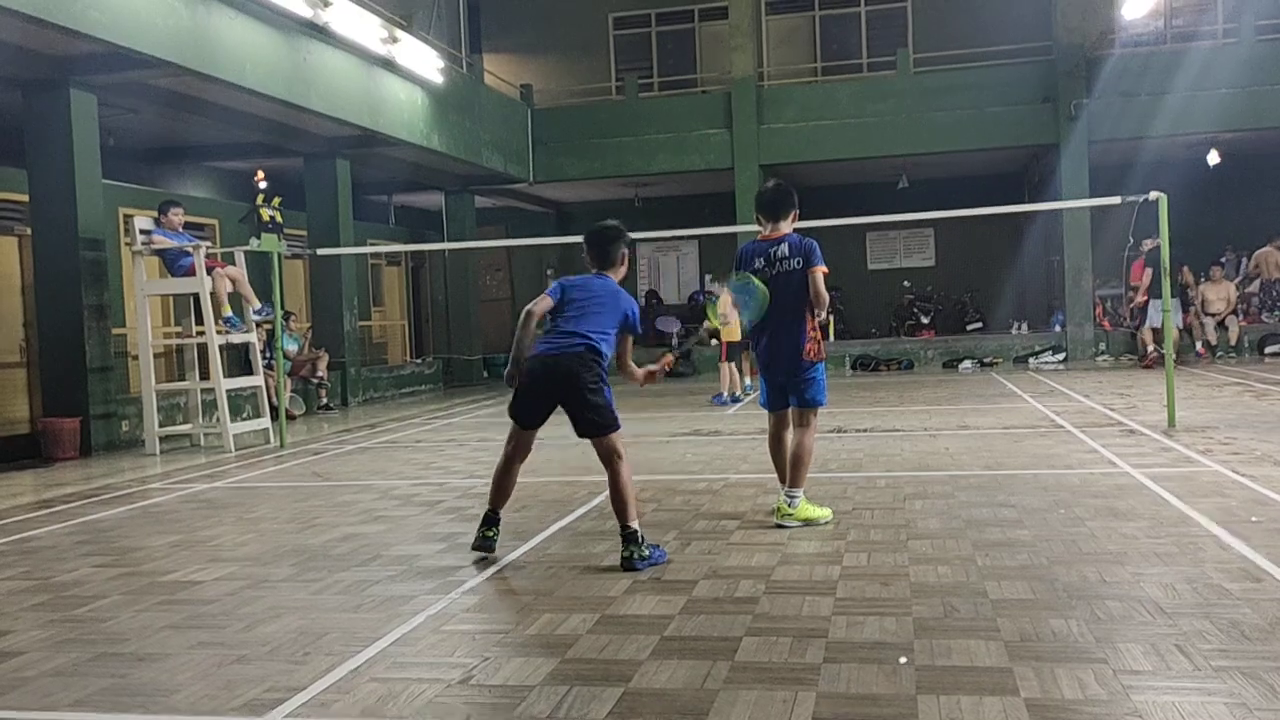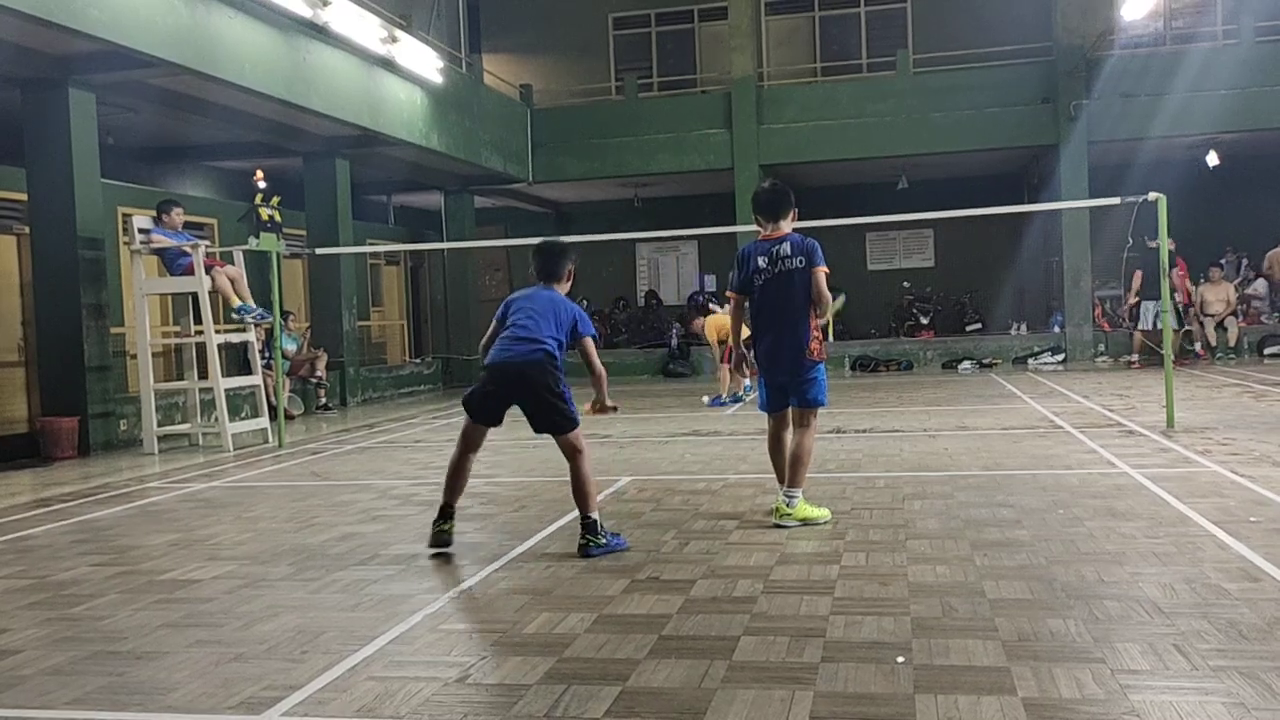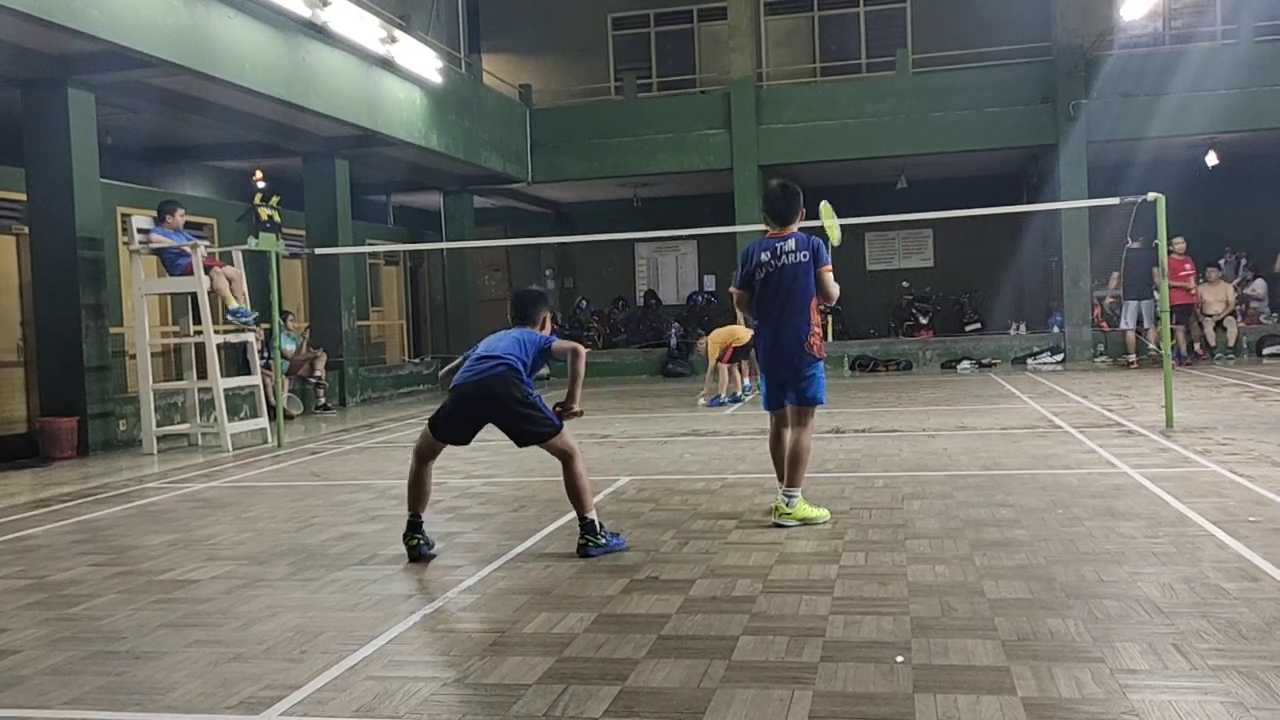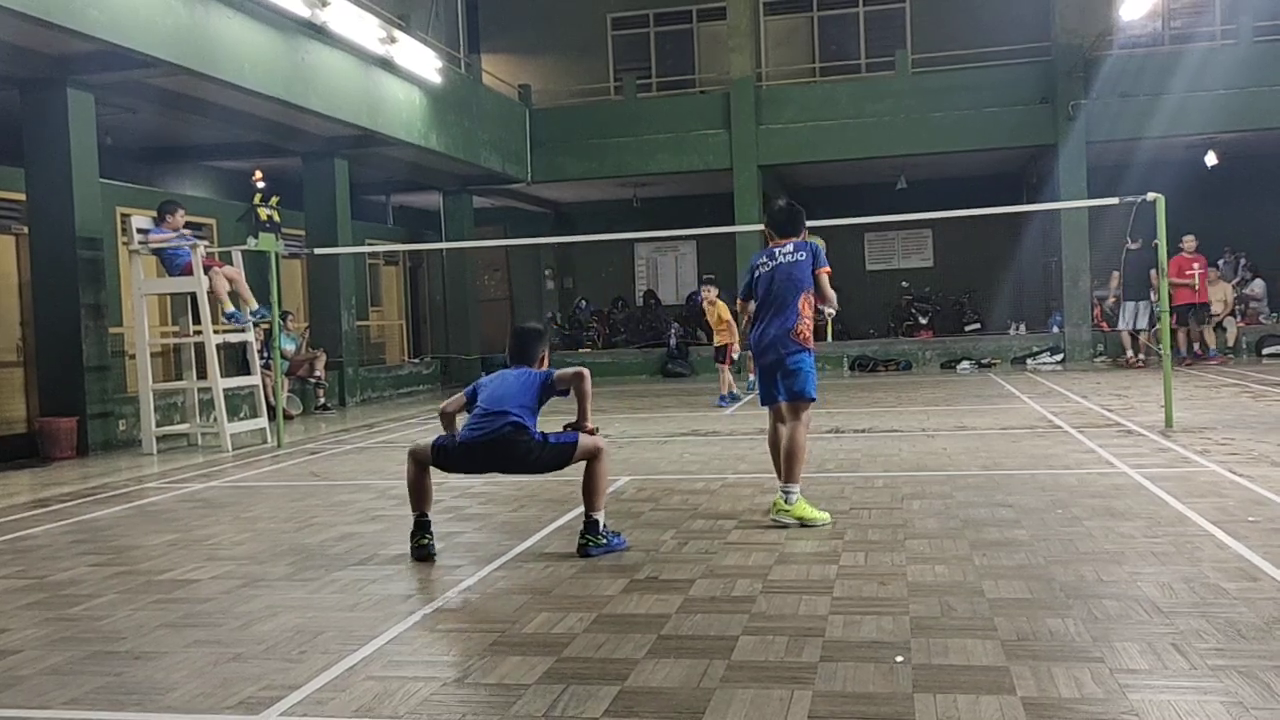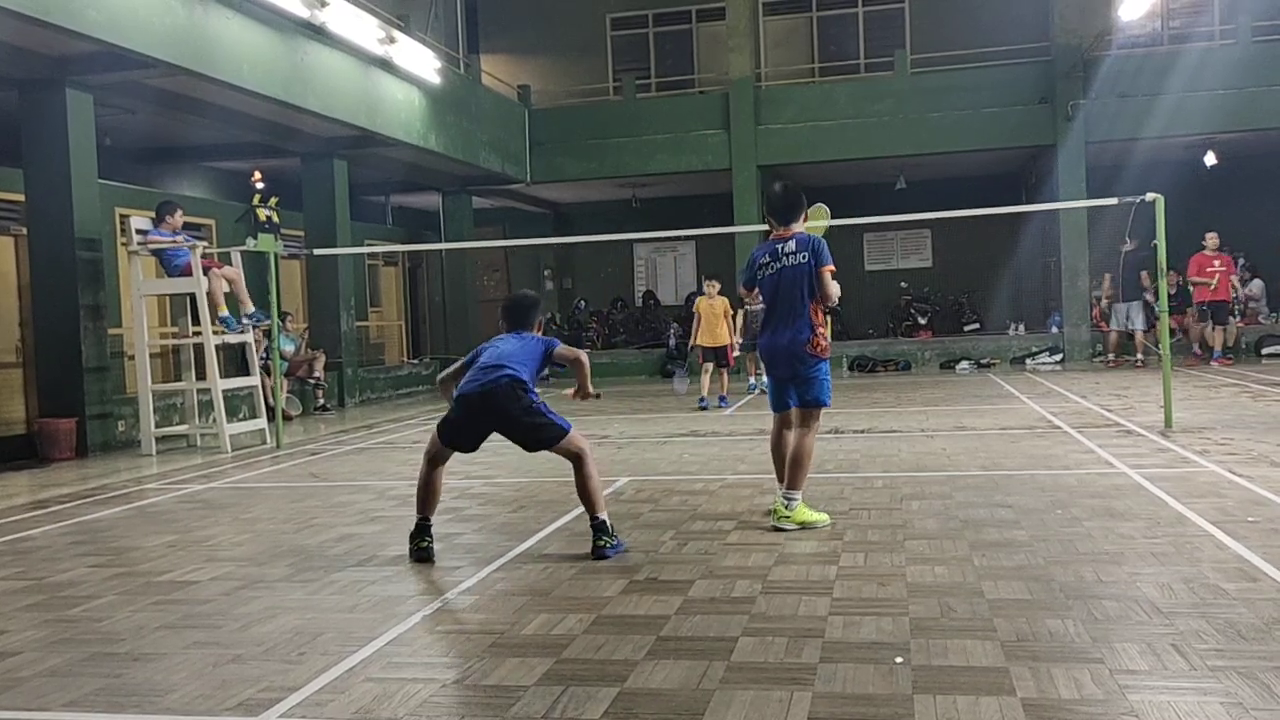
dt=0.5s
person 1, frame 1
left shoulder: (746, 253)
right shoulder: (805, 246)
right elbow: (819, 294)
right wrist: (820, 313)
left hip: (767, 352)
right hip: (802, 348)
left knee: (778, 422)
right knee: (804, 423)
left ankle: (787, 496)
right ankle: (793, 504)
person 1, frame 2
left shoulder: (747, 254)
right shoulder: (808, 246)
left elbow: (737, 307)
right elbow: (821, 294)
left wrist: (737, 348)
right wrist: (823, 316)
left hip: (767, 353)
right hip: (804, 349)
left knee: (778, 423)
right knee: (804, 423)
left ankle: (785, 496)
right ankle: (791, 503)
person 1, frame 3
left shoulder: (753, 251)
right shoulder: (813, 246)
left elbow: (740, 301)
right elbow: (830, 295)
right wrist: (835, 287)
left hip: (768, 348)
right hip: (803, 346)
left knee: (779, 421)
right knee: (802, 422)
left ankle: (785, 496)
right ankle: (791, 503)
person 1, frame 4
left shoulder: (759, 261)
right shoulder: (811, 249)
left elbow: (743, 307)
right elbow: (825, 296)
right wrist: (832, 301)
left hip: (763, 344)
right hip: (794, 340)
left knee: (778, 417)
right knee: (798, 417)
left ankle: (785, 494)
right ankle: (789, 499)
person 1, frame 5
left shoulder: (760, 253)
right shoulder: (814, 244)
left elbow: (747, 292)
right elbow: (828, 296)
right wrist: (836, 291)
left hip: (773, 347)
right hip: (807, 345)
left knee: (783, 421)
right knee: (806, 424)
left ankle: (785, 493)
right ankle: (790, 507)
person 2, frame 1
left shoulder: (566, 284)
right shoulder: (626, 303)
left elbow: (532, 312)
right elbow: (624, 364)
left wrist: (517, 364)
right wrist: (644, 374)
left hip: (541, 366)
right hip: (583, 373)
left knee: (515, 452)
right knee: (615, 458)
left ankle: (488, 529)
right ankle: (634, 544)
person 2, frame 2
left shoulder: (515, 299)
right shoulder: (574, 311)
left elbow: (485, 346)
right elbow: (595, 368)
right wrist: (602, 399)
left hip: (498, 369)
right hip: (541, 371)
left knee: (468, 446)
right knee: (576, 451)
left ankle: (444, 523)
right ankle: (592, 534)
person 2, frame 3
left shoulder: (491, 339)
right shoulder: (540, 339)
left elbow: (445, 375)
right elbow: (577, 350)
right wrist: (573, 400)
left hip: (464, 391)
right hip: (505, 387)
left knee: (423, 453)
right knee: (569, 452)
left ankle: (415, 535)
right ankle: (592, 534)
person 2, frame 4
left shoulder: (487, 380)
right shoulder: (542, 376)
left elbow: (446, 410)
right elbow: (581, 374)
left wrist: (457, 440)
right wrist: (584, 421)
left hip: (472, 448)
right hip: (517, 444)
left knee: (416, 455)
right knee: (597, 448)
left ankle: (422, 536)
right ankle: (594, 534)
person 2, frame 5
left shoulder: (489, 345)
right shoulder: (542, 343)
left elbow: (444, 379)
right elbow: (578, 358)
left wrist: (458, 406)
right wrist: (585, 387)
left hip: (469, 399)
right hip: (512, 397)
left knee: (434, 458)
right knee: (581, 451)
left ankle: (421, 538)
right ankle: (604, 535)
